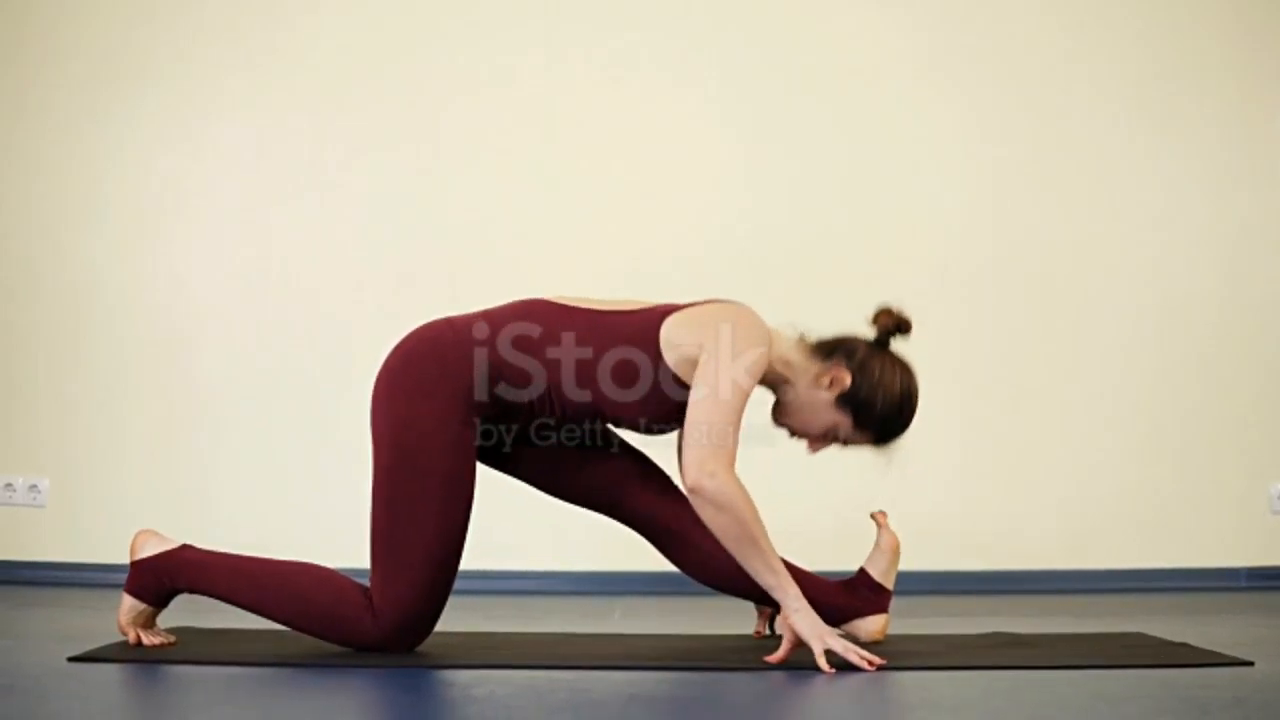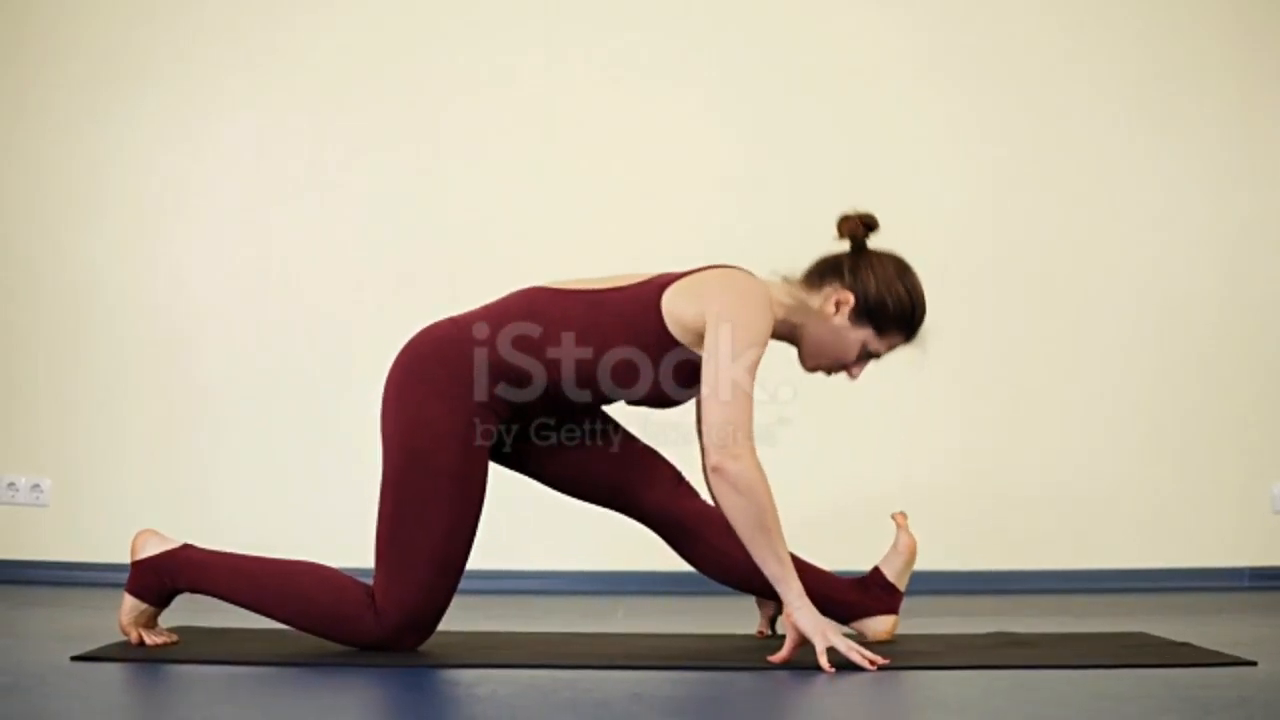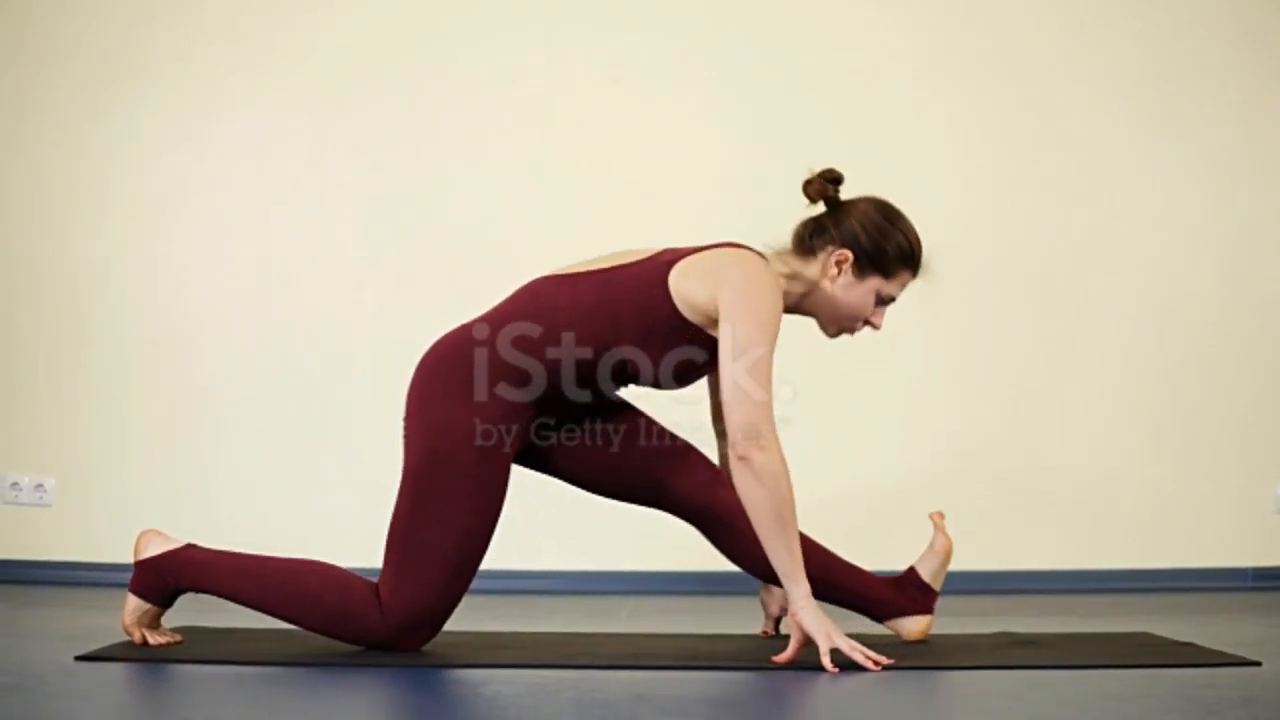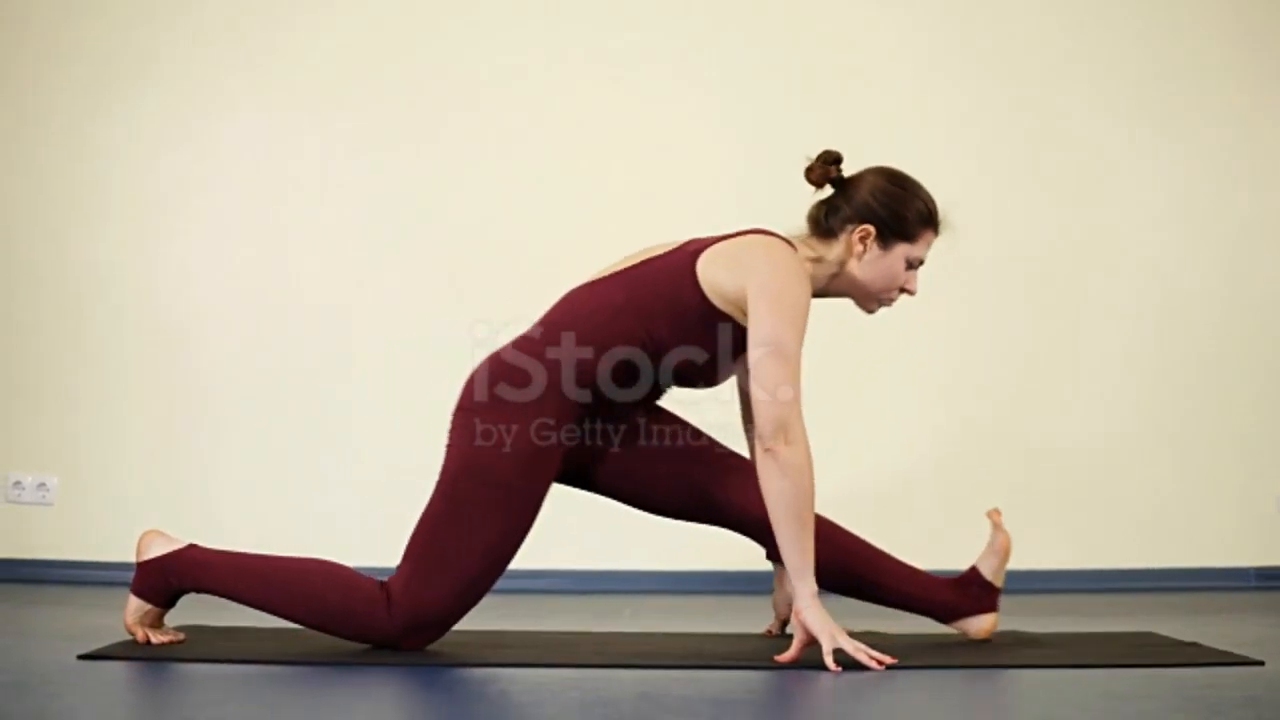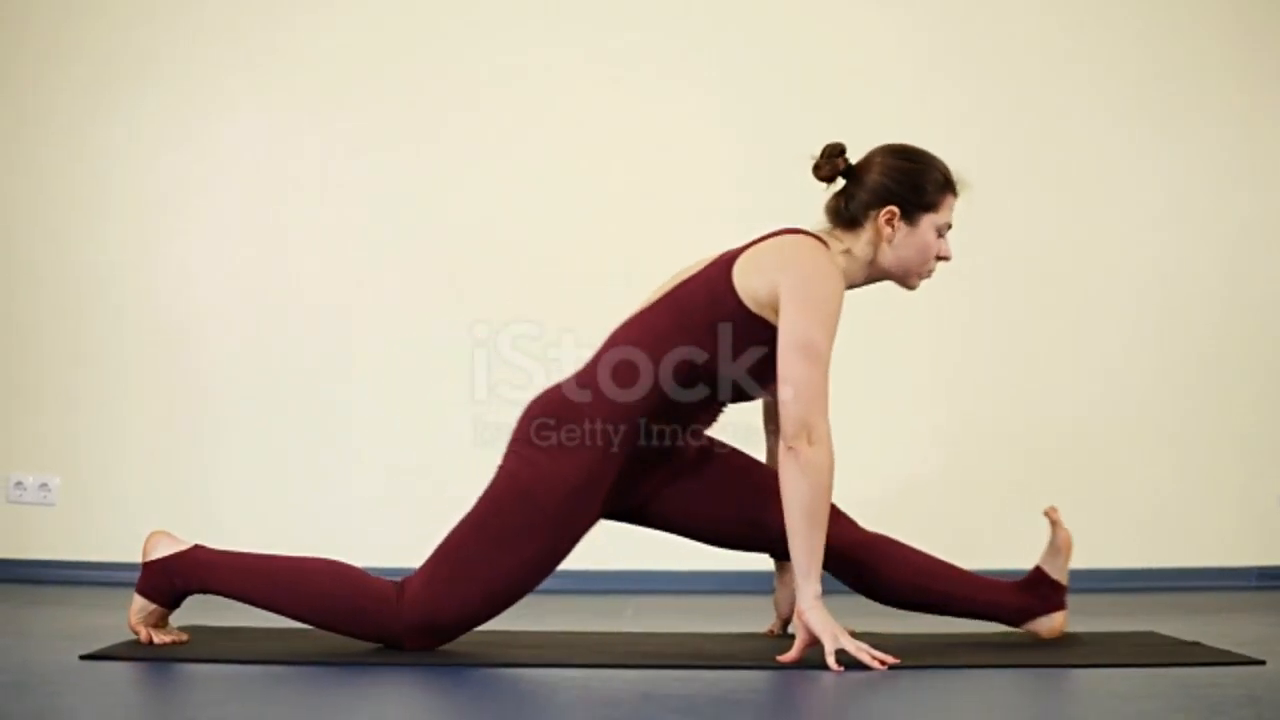
dt=0.2s
person 1, frame 1
left shoulder: (739, 353)
right shoulder: (744, 341)
left elbow: (695, 495)
right elbow: (709, 481)
left wrist: (774, 587)
right wrist: (790, 597)
left hip: (498, 392)
right hip: (437, 386)
right knee: (391, 625)
right ankle: (167, 566)
person 1, frame 2
left shoulder: (735, 312)
right shoulder: (744, 306)
left elbow: (717, 466)
right elbow: (730, 462)
left wrist: (768, 577)
right wrist: (795, 598)
left hip: (506, 392)
right hip: (448, 387)
right knee: (393, 625)
right ankle: (169, 567)
person 1, frame 3
left shoulder: (743, 287)
right shoulder: (751, 286)
left elbow: (734, 461)
right elbow: (755, 452)
left wrist: (774, 571)
right wrist: (804, 598)
left hip: (535, 391)
right hip: (475, 394)
left knee: (700, 490)
right knee: (397, 622)
left ankle: (893, 602)
right ankle: (172, 566)
person 1, frame 4
left shoulder: (769, 272)
right shoulder: (779, 272)
left elbow: (762, 444)
right elbow: (781, 440)
left wrist: (791, 565)
right wrist: (810, 598)
left hip: (583, 411)
right hip: (521, 413)
left knee: (749, 499)
right knee: (403, 620)
left ankle: (956, 603)
right ankle: (175, 565)
person 1, frame 5
left shoulder: (804, 266)
right shoulder: (814, 267)
left elbow: (782, 435)
right elbow: (805, 440)
left wrist: (793, 566)
right wrist: (812, 604)
left hip: (640, 445)
right hip: (576, 444)
left knee: (835, 536)
right knee: (414, 619)
right ankle: (182, 565)
